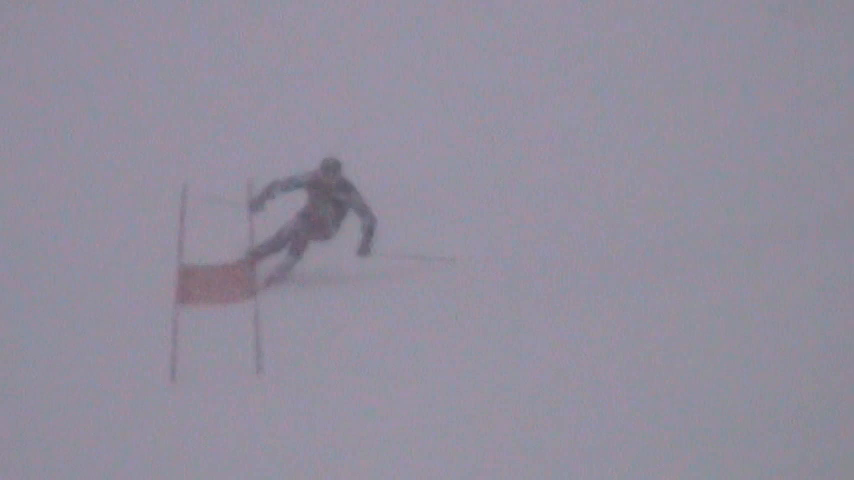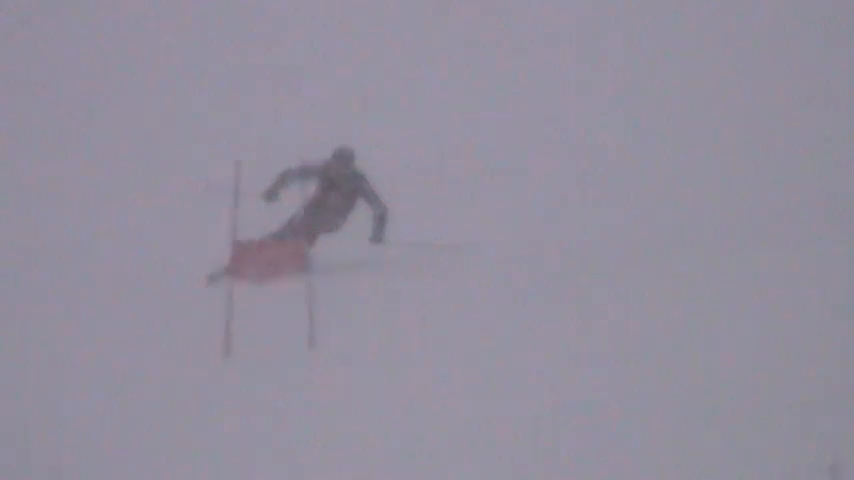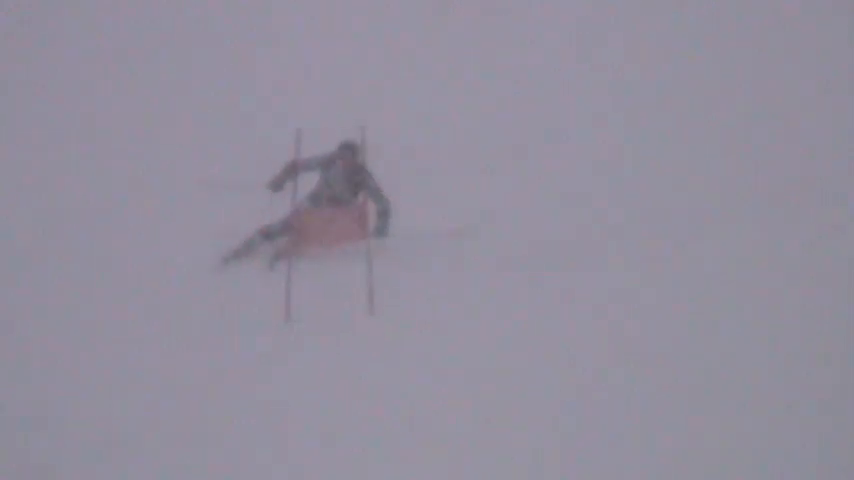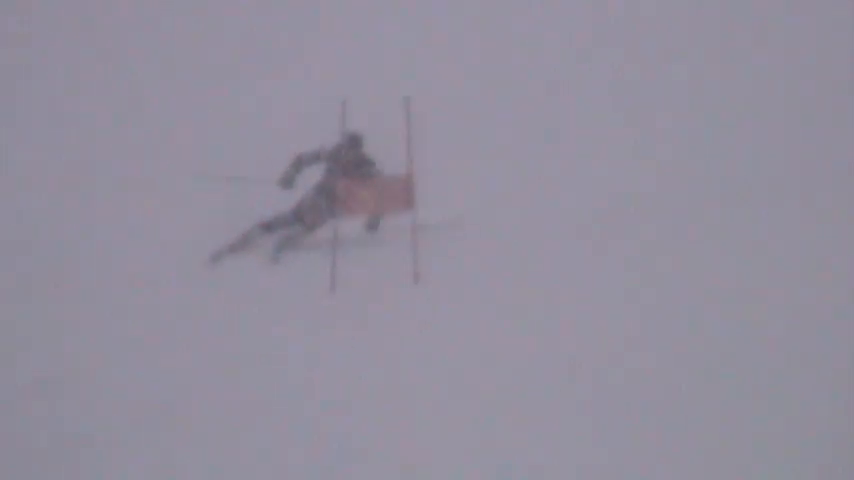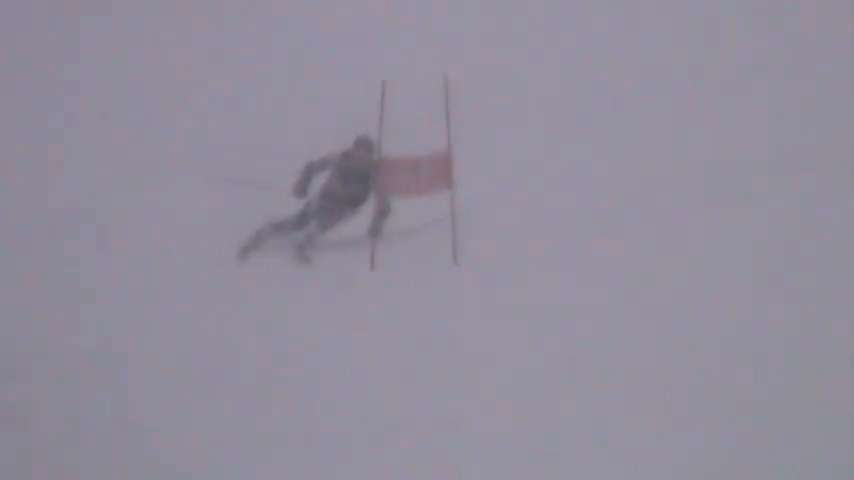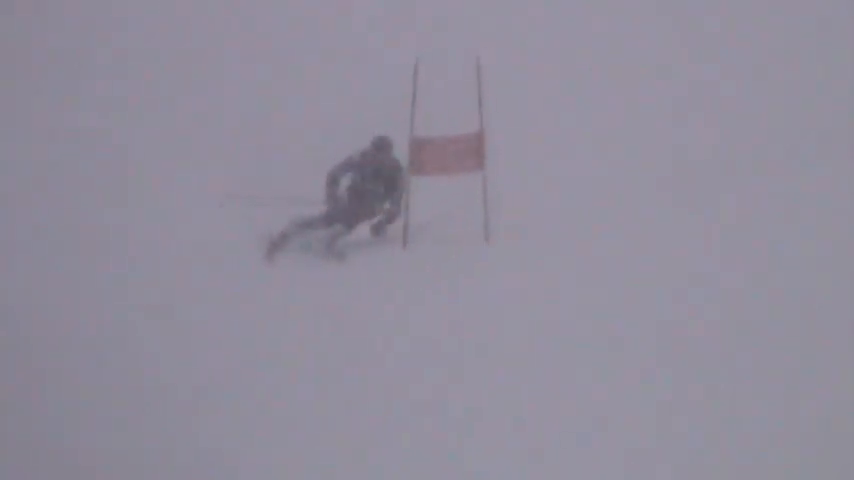
dt=0.1s
person 1, frame 1
left shoulder: (347, 191)
right shoulder: (312, 178)
left elbow: (368, 218)
right elbow: (280, 185)
left wrist: (366, 243)
right wrist: (261, 197)
left hip: (327, 227)
right hip: (307, 218)
right knee: (275, 243)
left ankle: (282, 270)
person 1, frame 2
left shoulder: (358, 182)
right shoulder: (323, 168)
left elbow: (379, 207)
right elbow: (292, 173)
left wrist: (378, 231)
right wrist: (274, 189)
left hip: (333, 217)
right hip: (312, 211)
person 1, frame 3
left shoulder: (362, 175)
right shoulder: (328, 161)
left elbow: (382, 203)
right elbow: (297, 165)
left wrist: (382, 226)
right wrist: (281, 178)
right hip: (312, 202)
right knee: (281, 228)
person 1, frame 4
left shoulder: (367, 167)
right shoulder: (335, 153)
right elbow: (303, 159)
left wrist: (374, 220)
right wrist: (290, 175)
right hip: (321, 196)
right knee: (285, 220)
person 1, frame 5
left shoulder: (374, 172)
right shoulder: (342, 159)
left elbow: (384, 202)
right elbow: (311, 167)
left wrist: (377, 225)
right wrist: (301, 184)
left hip: (346, 207)
right hip: (326, 198)
right knee: (298, 223)
person 1, frame 6
left shoulder: (395, 171)
right shoulder: (361, 158)
left elbow: (396, 204)
right elbow: (334, 174)
left wrist: (383, 223)
right wrist: (332, 196)
left hip: (371, 206)
right hip: (351, 197)
right knee: (328, 220)
left ankle: (332, 240)
right ankle: (287, 234)
